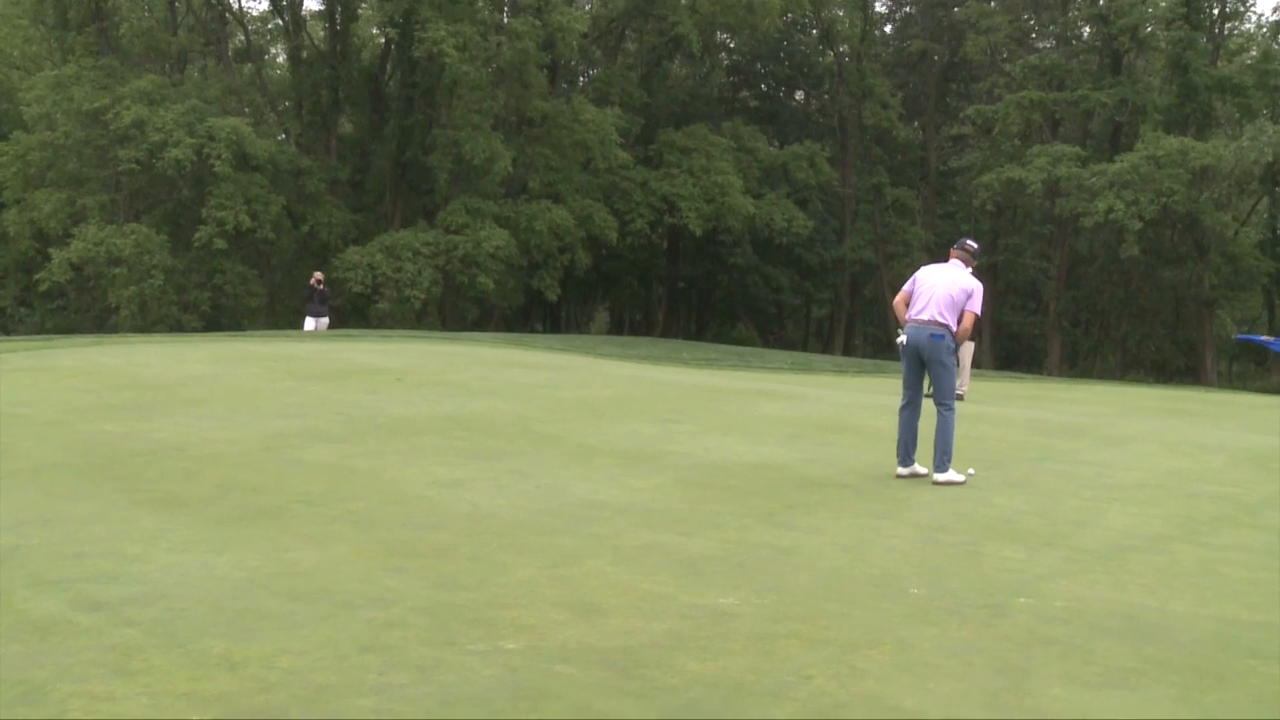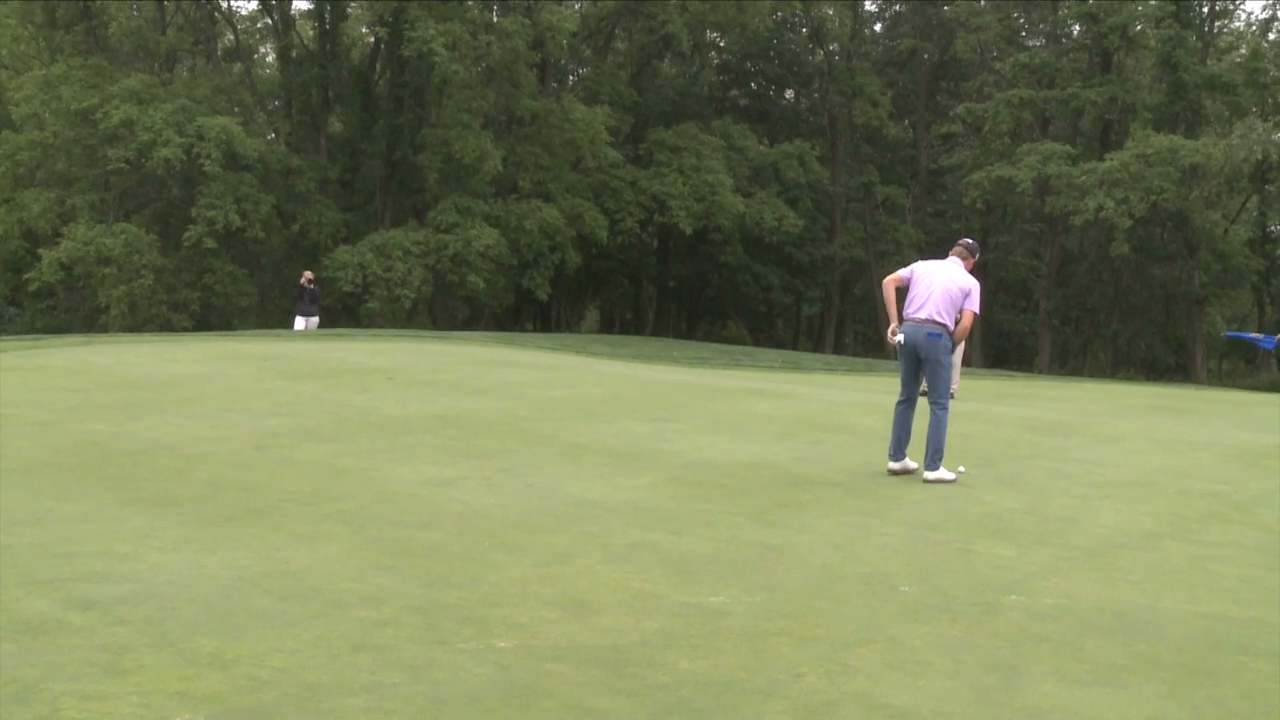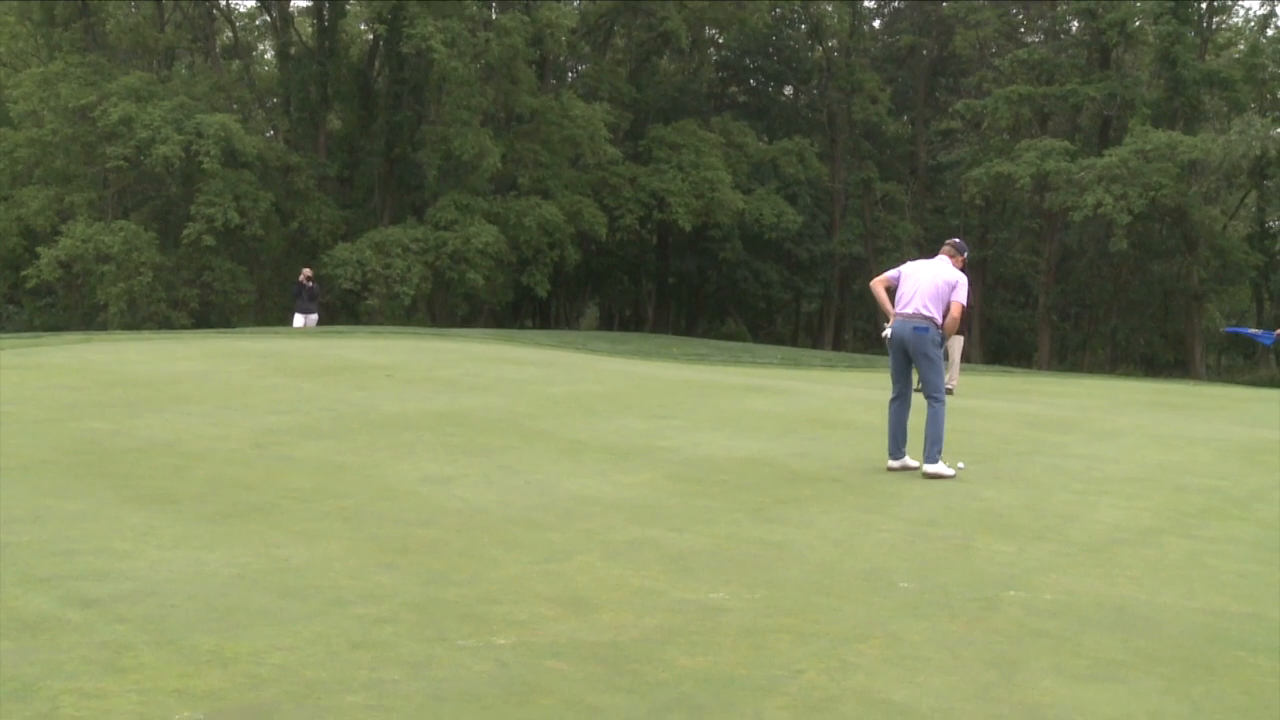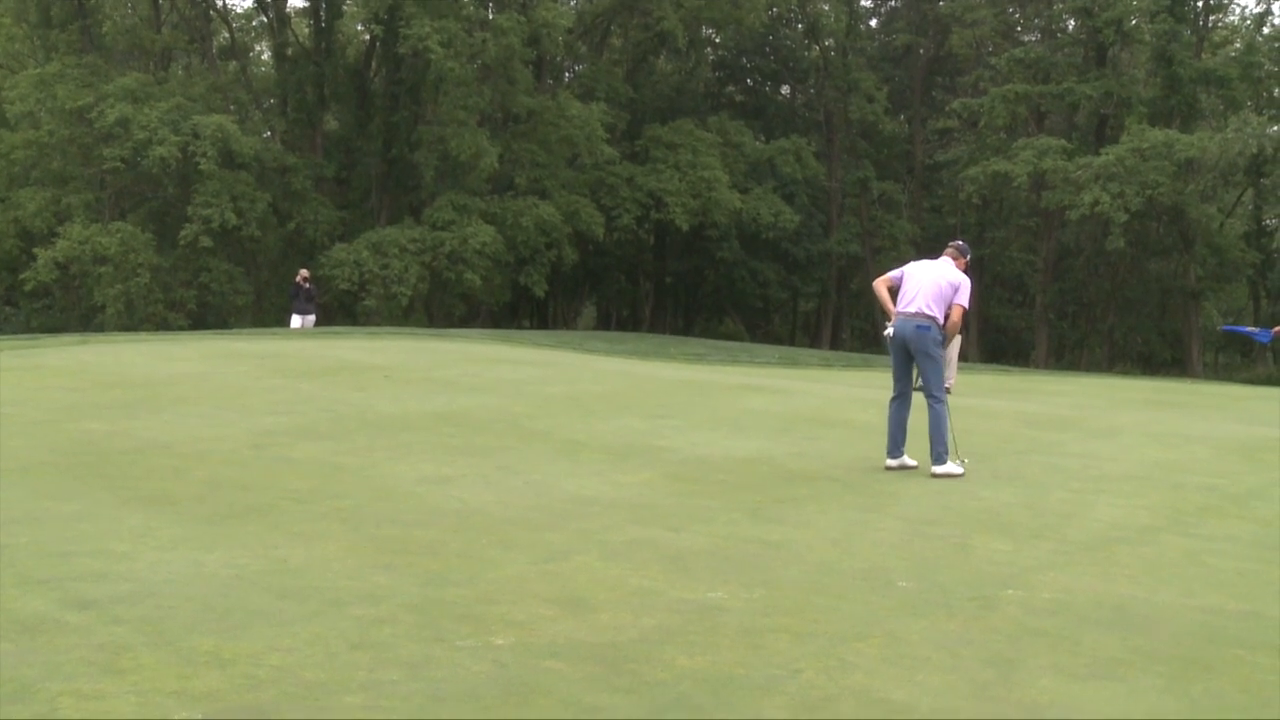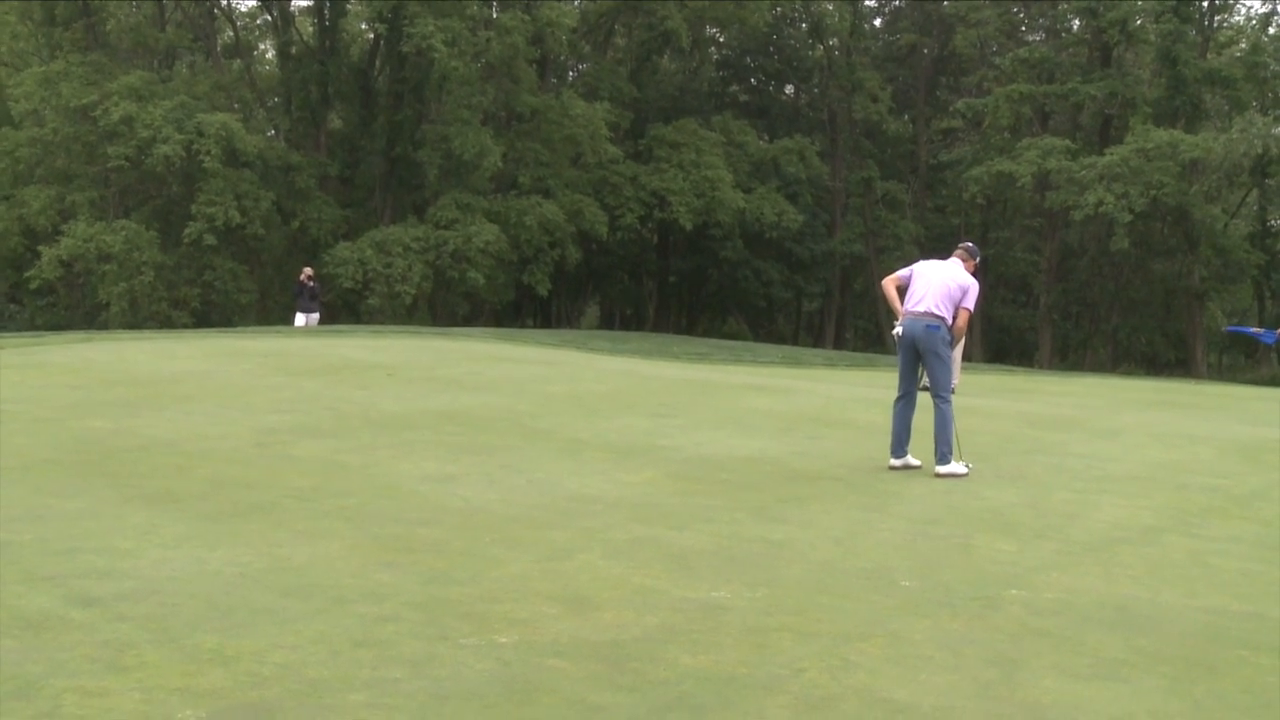
dt=0.4s
person 1, frame 1
left shoulder: (926, 270)
right shoulder: (973, 284)
left elbow: (898, 302)
right elbow: (966, 326)
right wrist: (953, 349)
left hip: (911, 334)
right hip: (939, 338)
left knee: (910, 401)
right knee: (945, 406)
left ankle: (905, 463)
right ankle: (942, 469)
person 1, frame 2
left shoulder: (923, 266)
right shoulder: (970, 282)
left elbow: (888, 282)
right elbow: (965, 325)
left wrist: (894, 321)
right wrist: (950, 348)
left hip: (908, 332)
right hip: (935, 337)
left knee: (907, 397)
right knee: (939, 404)
left ankle: (897, 458)
right ankle: (933, 467)
person 1, frame 3
left shoulder: (912, 265)
right shoulder: (958, 276)
left elbow: (876, 284)
right elbow: (954, 316)
left wrist: (892, 316)
right wrist: (941, 341)
left hip: (898, 329)
right hip: (924, 331)
left knee: (900, 394)
right knee: (936, 398)
left ankle: (896, 456)
right ankle: (932, 461)
person 1, frame 4
left shoulder: (915, 265)
right shoulder: (961, 278)
left elbow: (879, 284)
right elbow: (954, 320)
left wrist: (894, 315)
right wrist: (943, 345)
left hip: (899, 327)
right hip: (925, 330)
left knee: (900, 394)
right knee: (935, 398)
left ankle: (895, 455)
right ankle: (940, 461)
person 1, frame 5
left shoulder: (924, 264)
right shoulder: (969, 281)
left elbow: (887, 282)
right elbow: (960, 324)
left wrist: (901, 315)
right wrist: (950, 348)
left hip: (907, 326)
right hip: (934, 330)
left knee: (905, 393)
right knee: (941, 398)
left ankle: (898, 455)
right ankle: (944, 462)
